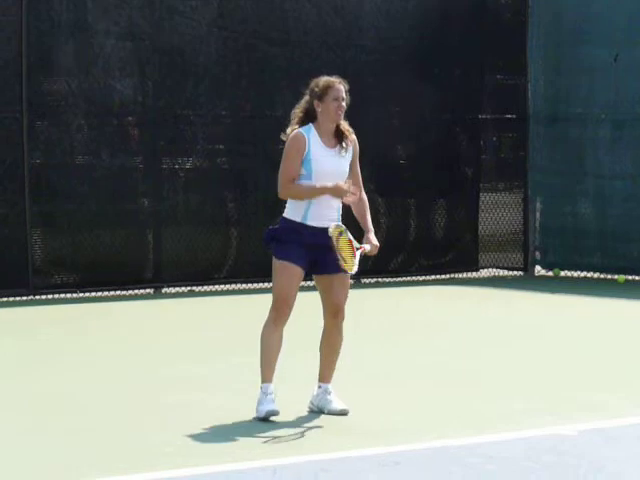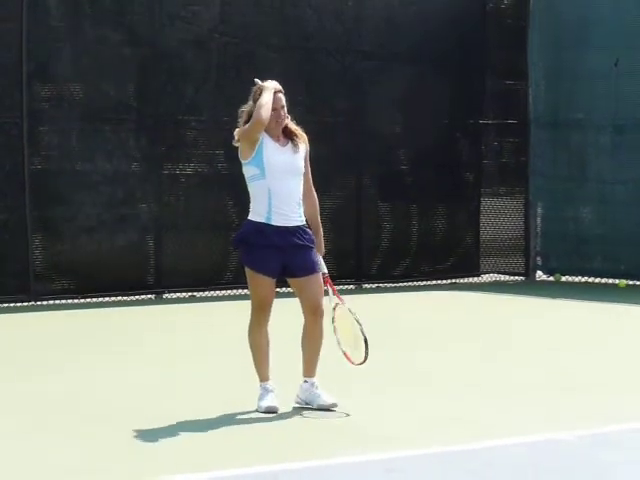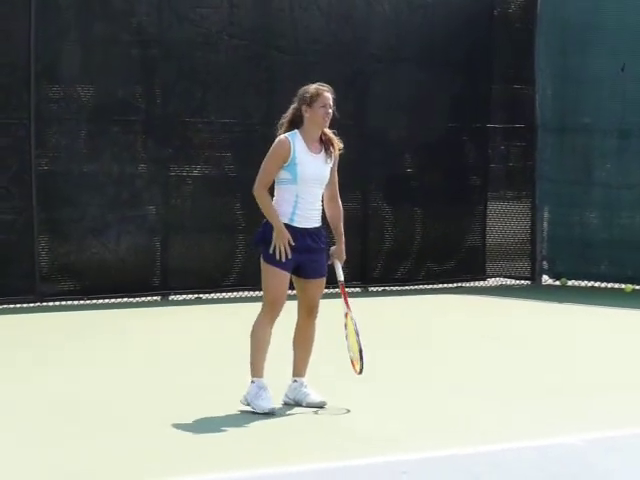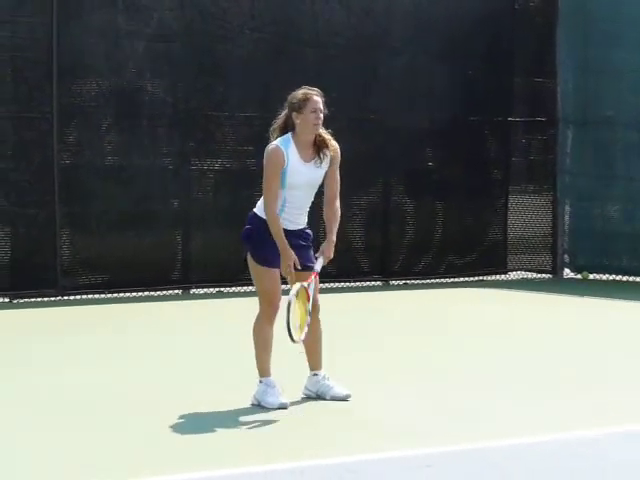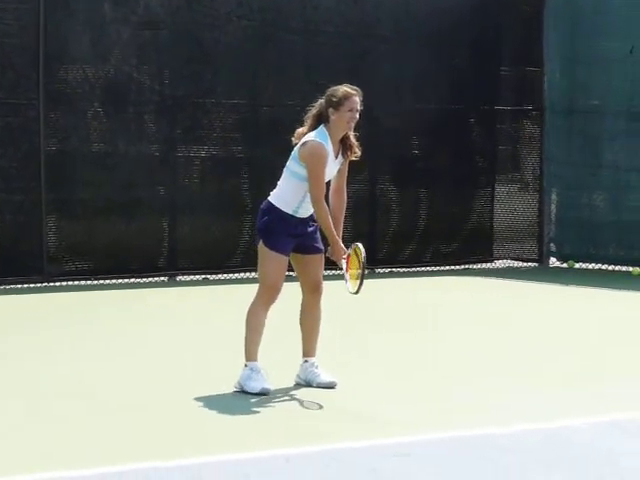
dt=1s
person 1, frame 1
left shoulder: (350, 142)
right shoulder: (299, 137)
left elbow: (358, 193)
right elbow: (285, 188)
left wrist: (369, 231)
right wrist: (326, 189)
left hip: (332, 235)
right hip: (295, 233)
left knee: (336, 314)
right knee: (280, 310)
left ankle: (323, 391)
right ankle: (266, 392)
person 1, frame 2
left shoulder: (299, 140)
right shoulder: (249, 139)
right elbow: (260, 121)
left wrist: (318, 234)
right wrist: (267, 89)
left hip: (298, 235)
right hip: (262, 235)
left knee: (316, 310)
right knee: (261, 313)
left ankle: (309, 386)
right ankle: (266, 389)
person 1, frame 3
left shoulder: (331, 148)
right shoulder: (286, 143)
left elbow: (332, 199)
right elbow: (259, 189)
left wrist: (340, 241)
right wrist: (278, 227)
left hip: (314, 237)
right hip: (283, 236)
left knee: (310, 313)
right knee: (271, 308)
left ankle: (298, 385)
right ankle: (256, 386)
person 1, frame 4
left shoulder: (330, 150)
right shoulder: (277, 151)
left elbow: (332, 200)
right elbow: (270, 205)
left wrist: (330, 240)
right wrist: (284, 250)
left hip: (300, 233)
right hip: (266, 231)
left knee: (310, 306)
right knee: (270, 307)
left ankle: (317, 377)
right ankle: (265, 385)
person 1, frame 5
left shoulder: (346, 145)
right shoulder: (316, 146)
left elbow: (338, 193)
right elbow: (319, 201)
left wrist: (338, 238)
right wrist: (336, 243)
left hip: (305, 221)
right hip: (278, 218)
left knee: (314, 291)
right knee: (268, 292)
left ankle: (308, 366)
right ankle: (250, 369)
